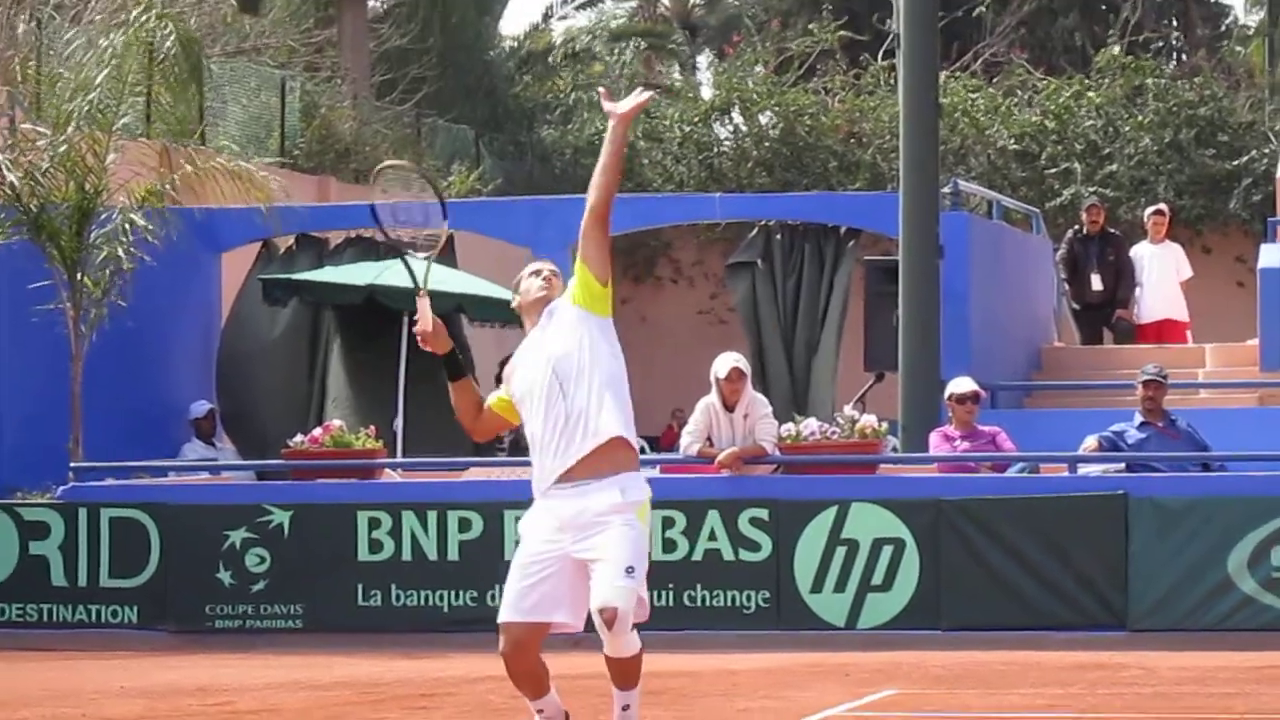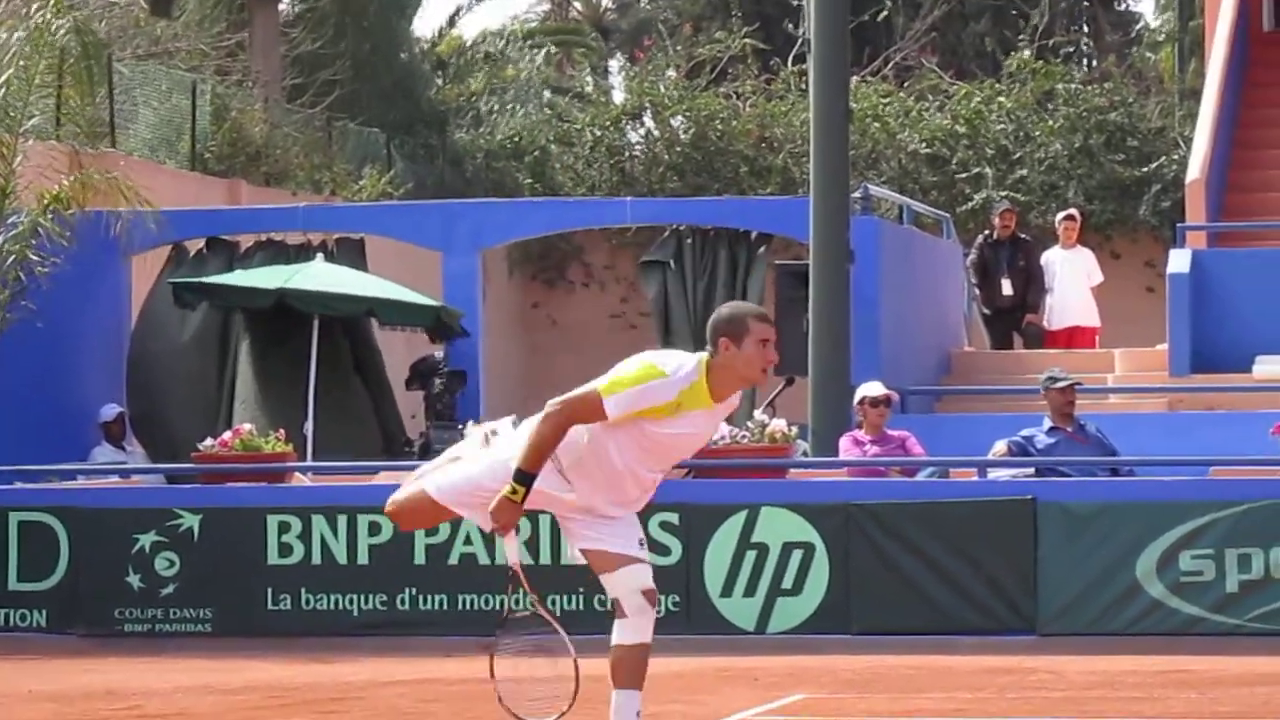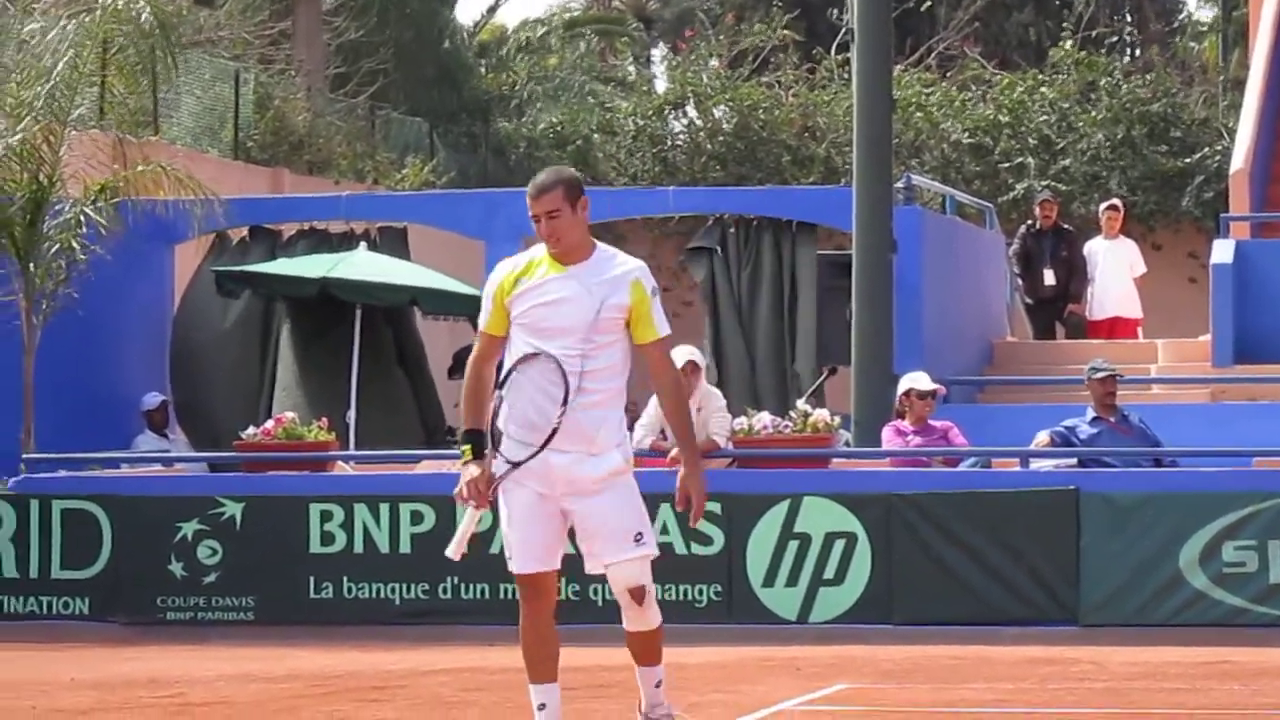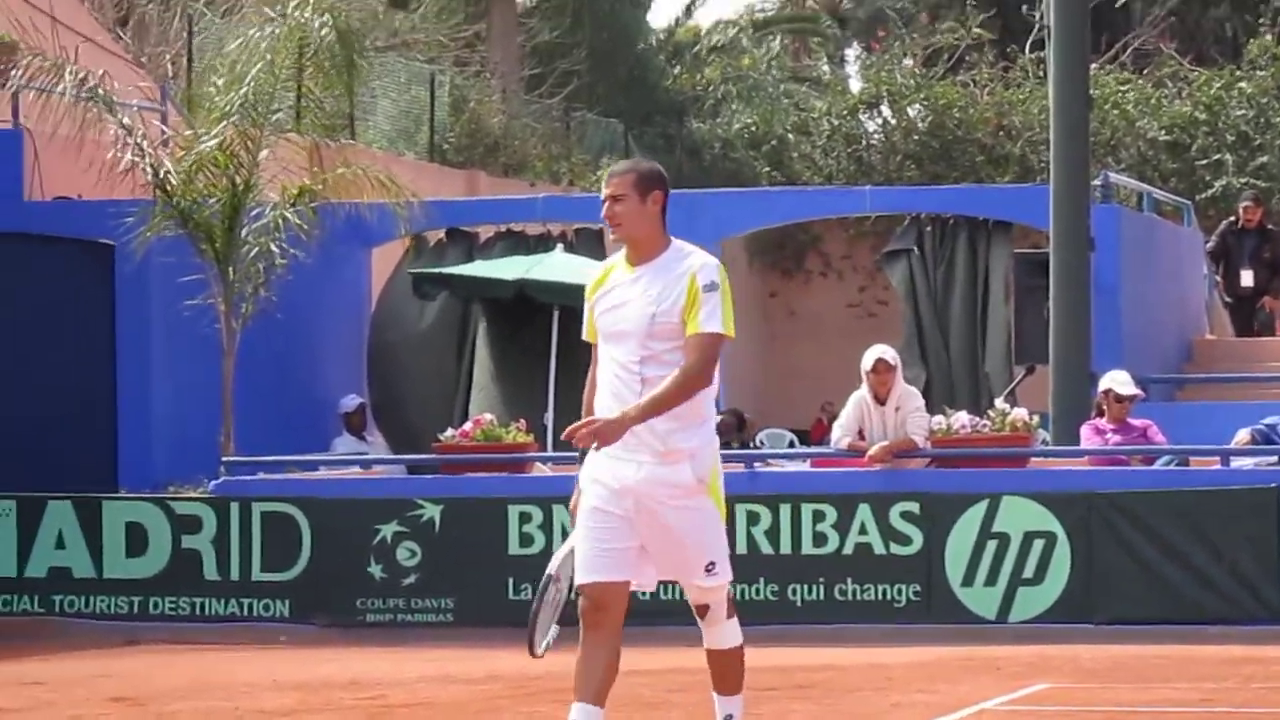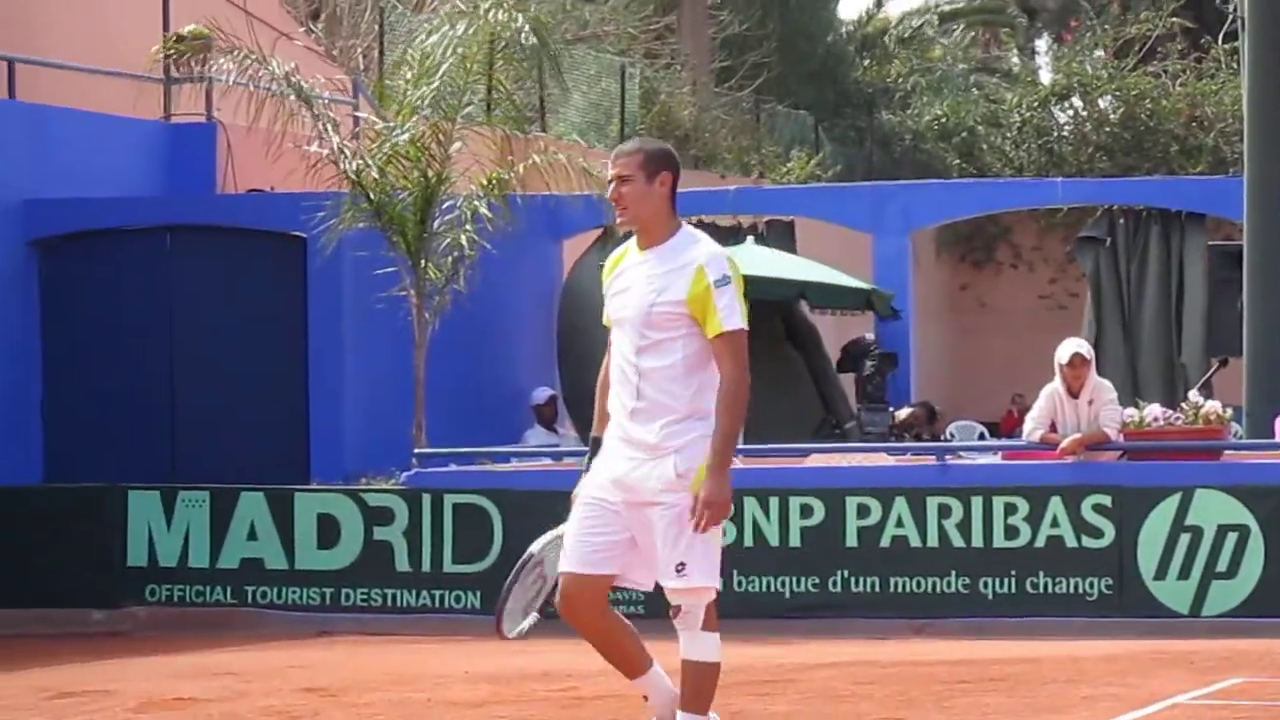
dt=1s
person 1, frame 1
left shoulder: (583, 310)
right shoulder: (519, 368)
left elbow: (596, 213)
right elbow: (476, 423)
left wrist: (619, 124)
right wrist: (448, 355)
left hip: (613, 503)
right hip: (551, 512)
left knee: (614, 618)
right knee: (516, 646)
person 1, frame 2
left shoulder: (725, 395)
right shoulder: (664, 379)
right elbow: (561, 412)
right wrist: (515, 492)
left hip: (604, 498)
right hip: (545, 461)
left knee: (639, 595)
right knee: (405, 511)
person 1, frame 3
left shoulder: (629, 276)
right shoulder: (509, 277)
left elbow: (663, 372)
right elbow: (480, 365)
left wrist: (690, 459)
right wrist: (474, 453)
left hip: (602, 460)
right hip: (524, 462)
left knee: (634, 584)
right knee: (535, 595)
person 1, frame 4
left shoulder: (700, 273)
right shoulder: (602, 280)
left elbow: (700, 369)
left wrist: (625, 420)
right wrist: (581, 474)
left hip: (683, 472)
right hip: (608, 473)
left knee: (711, 606)
right knee: (598, 606)
person 1, frame 5
left shoulder: (707, 264)
right shoulder: (617, 263)
left elbow: (735, 374)
left wrist: (715, 469)
right wrist: (596, 452)
left hip: (681, 465)
right hip: (615, 462)
left knee: (693, 608)
right knee: (577, 596)
